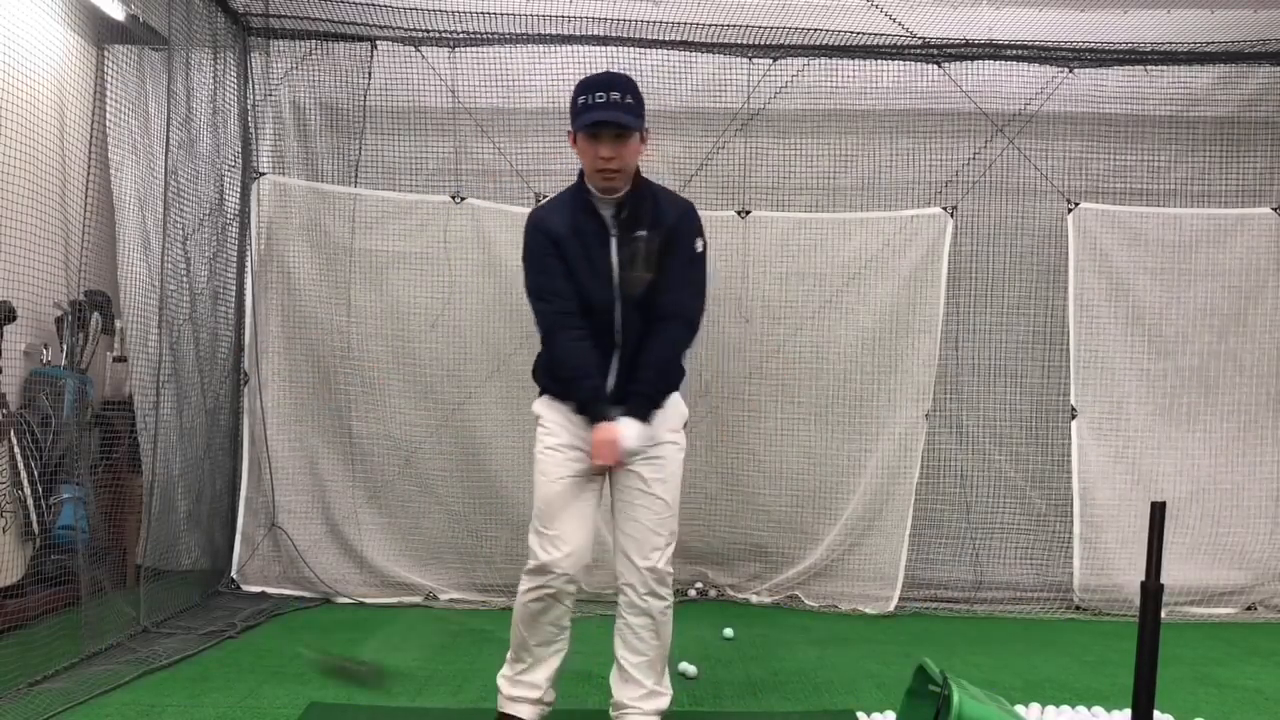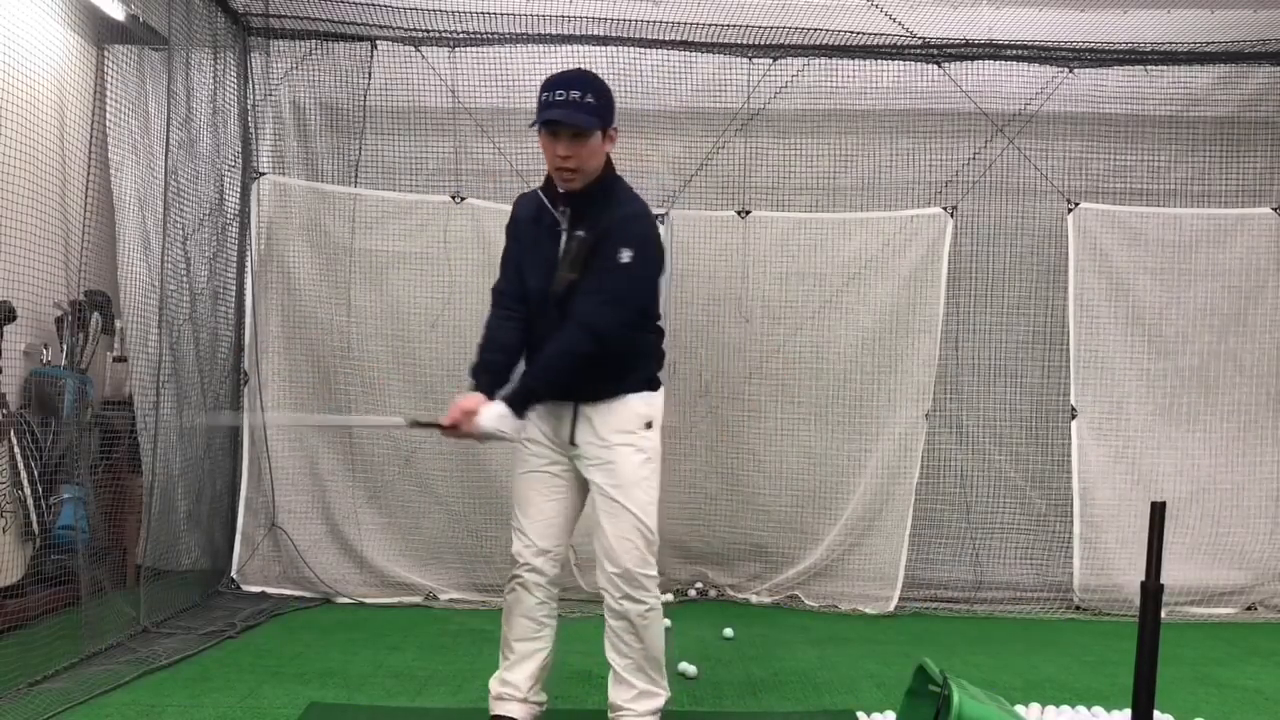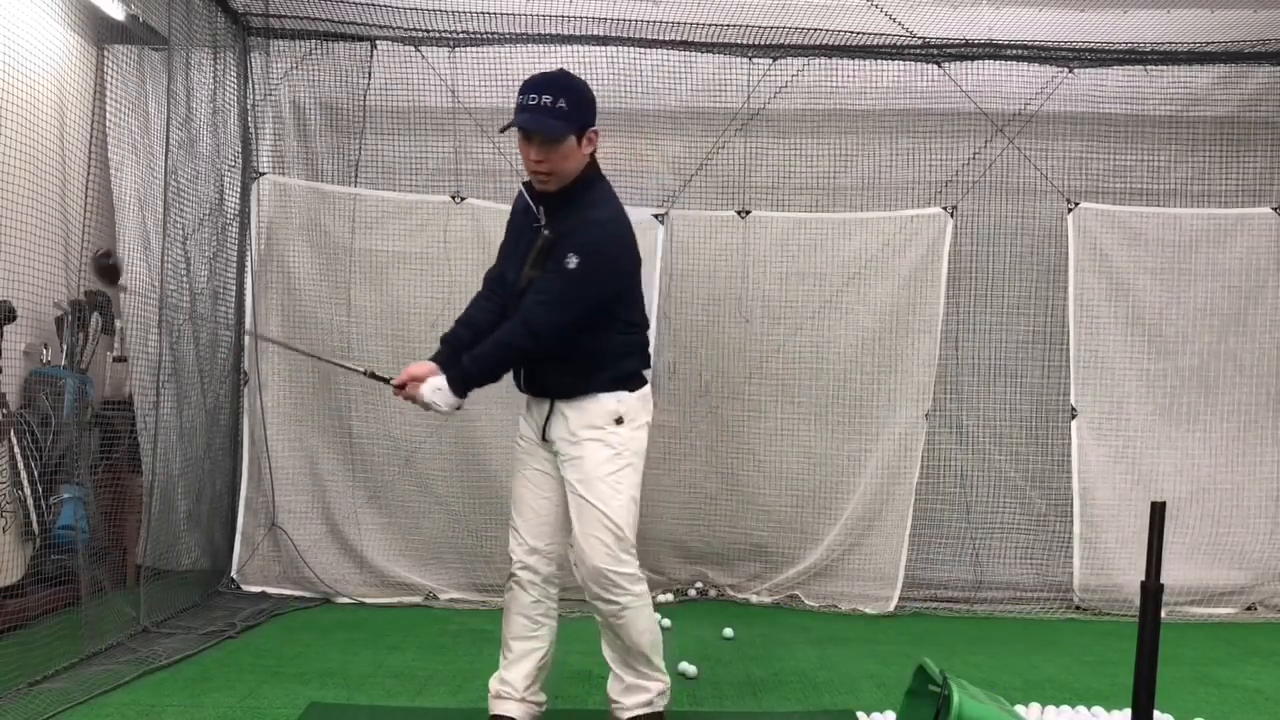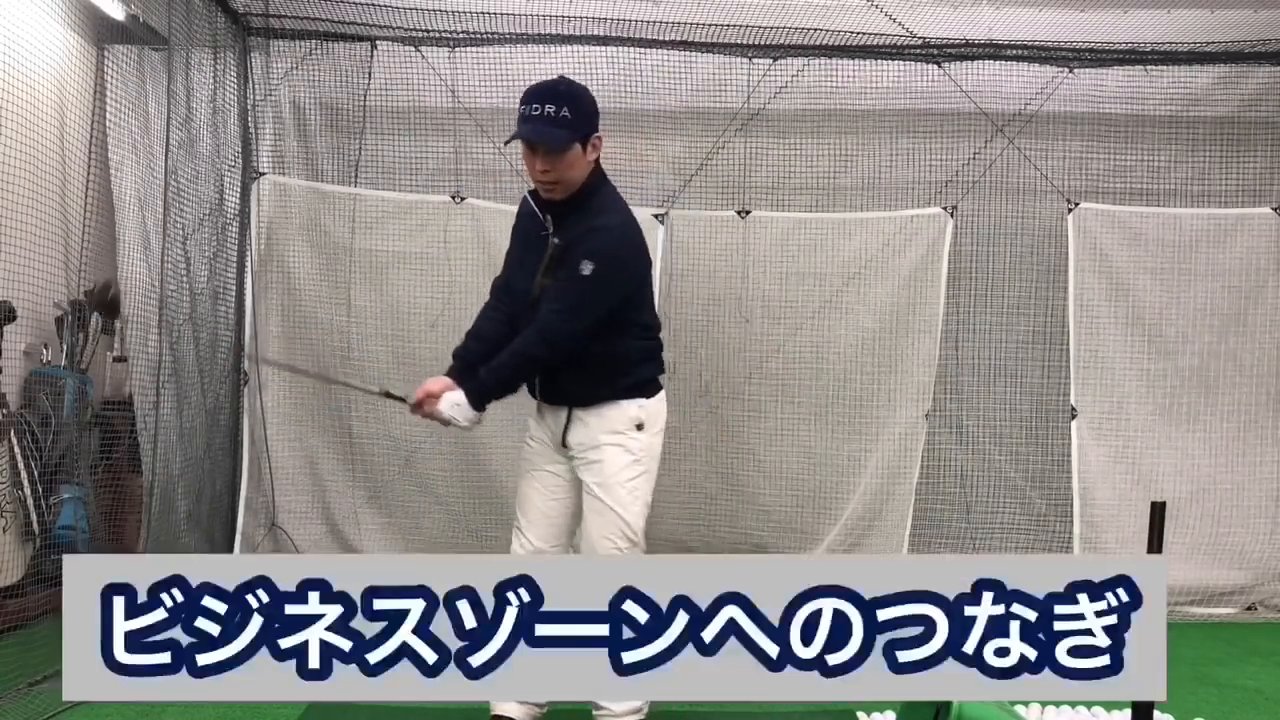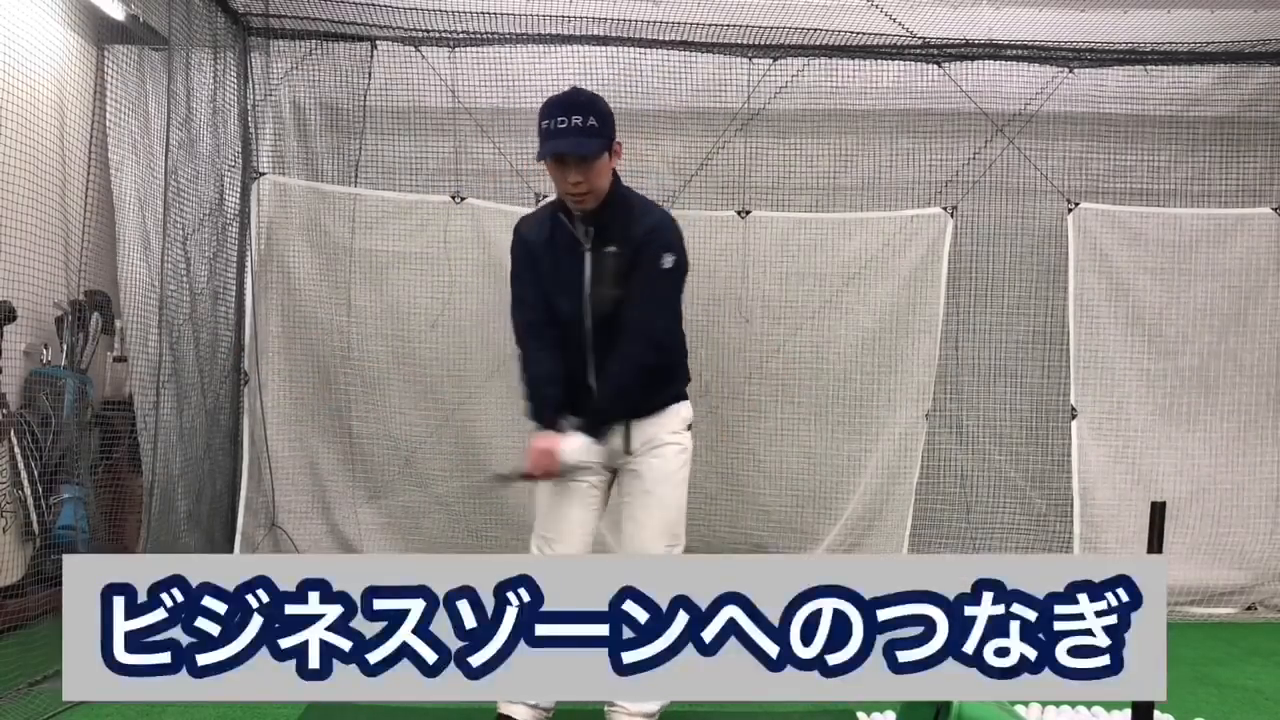
dt=0.2s
person 1, frame 1
left shoulder: (676, 220)
right shoulder: (549, 224)
left elbow: (677, 328)
right elbow: (563, 332)
left wrist: (637, 420)
right wrist: (599, 419)
left hip: (652, 418)
right hip: (578, 416)
left knee: (648, 572)
right knee: (555, 565)
person 1, frame 2
left shoulder: (630, 224)
right shoulder: (531, 212)
left elbow: (588, 331)
right elbow: (512, 308)
left wrist: (508, 406)
right wrist: (485, 386)
left hip: (621, 412)
right hip: (549, 411)
left knee: (629, 569)
right knee: (534, 563)
person 1, frame 3
left shoulder: (600, 228)
right shoulder: (532, 205)
left elbow: (536, 325)
right elbow: (497, 295)
left wrist: (456, 383)
right wrist: (443, 359)
left hip: (602, 410)
right hip: (541, 408)
left knee: (605, 563)
right knee: (530, 561)
person 1, frame 4
left shoulder: (611, 232)
right shoulder: (535, 213)
left elbow: (550, 334)
right elbow: (506, 306)
left wrist: (469, 393)
right wrist: (458, 376)
left hip: (620, 417)
right hip: (551, 414)
right knee: (531, 563)
person 1, frame 5
left shoulder: (654, 232)
right shoulder: (533, 237)
left elbow: (646, 344)
right elbow: (538, 341)
left wrist: (587, 436)
right wrist: (546, 427)
left hip: (651, 422)
right hip: (573, 427)
